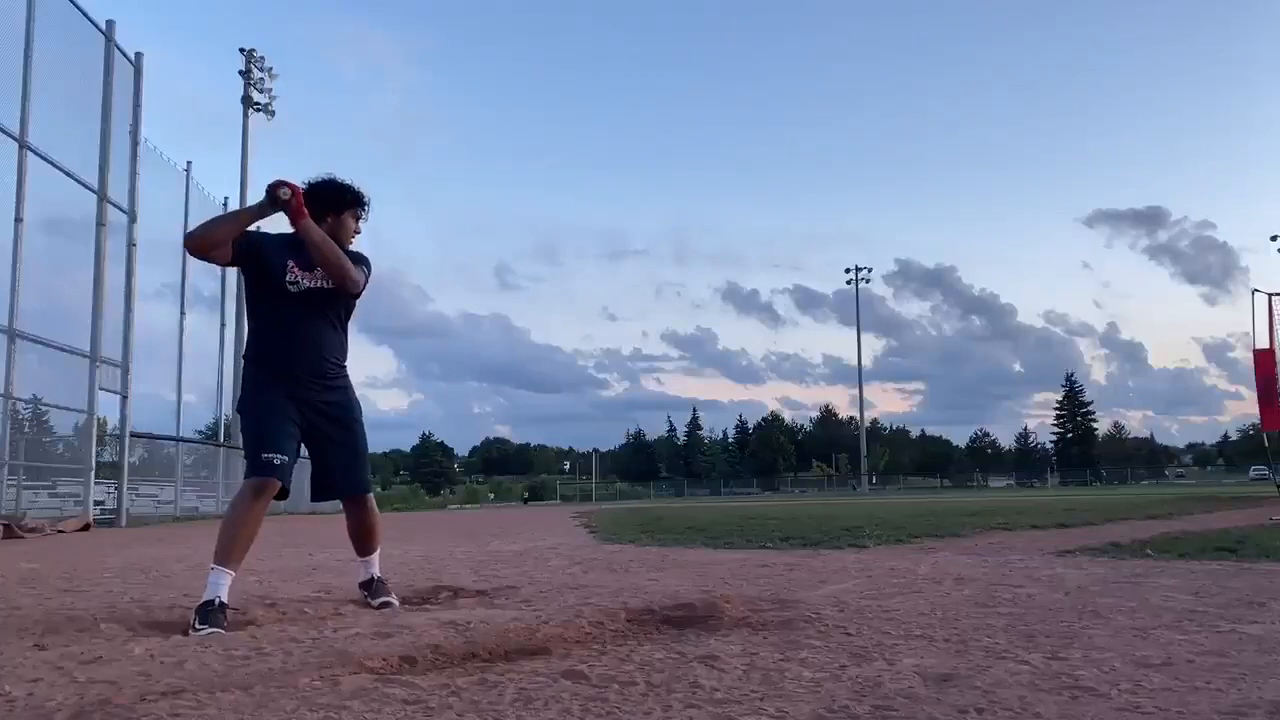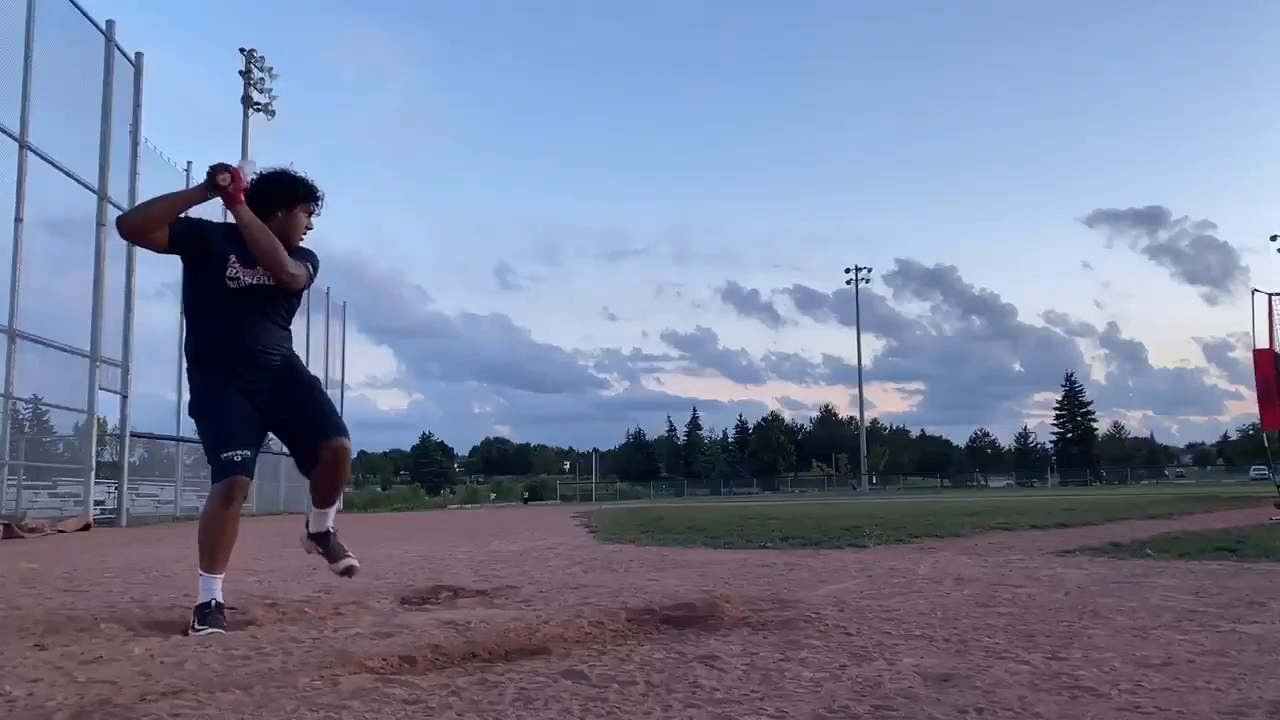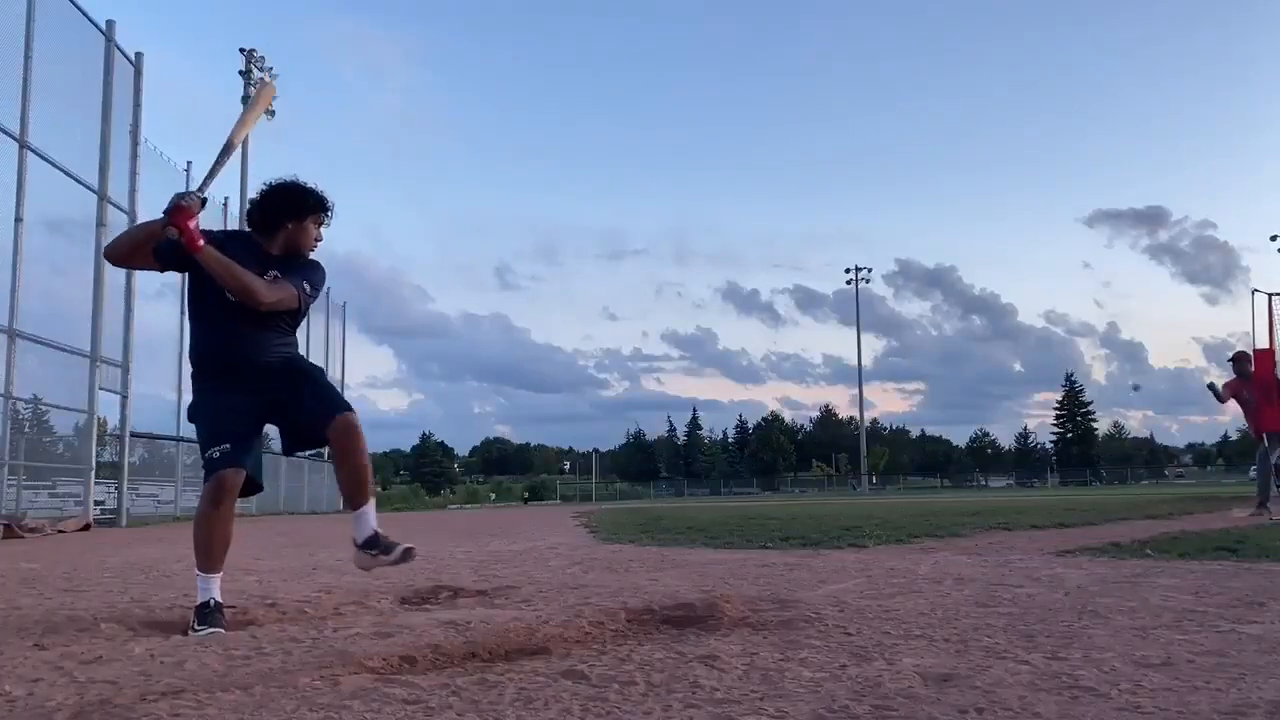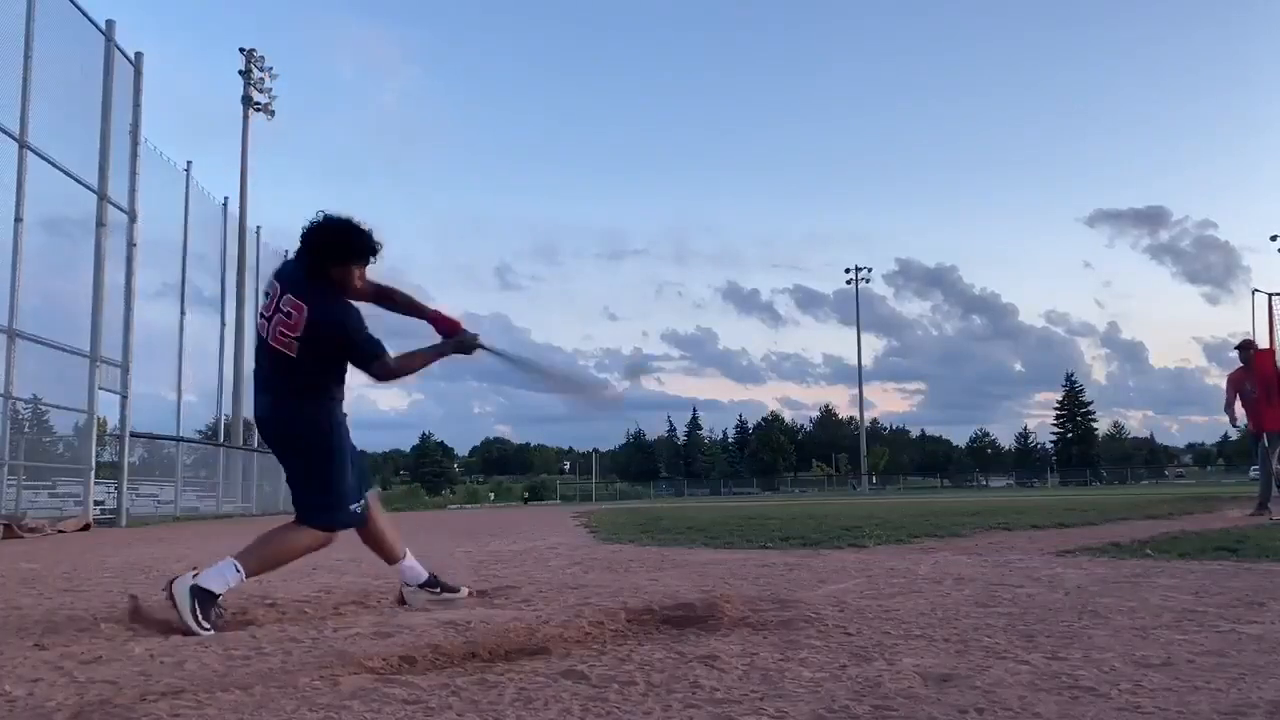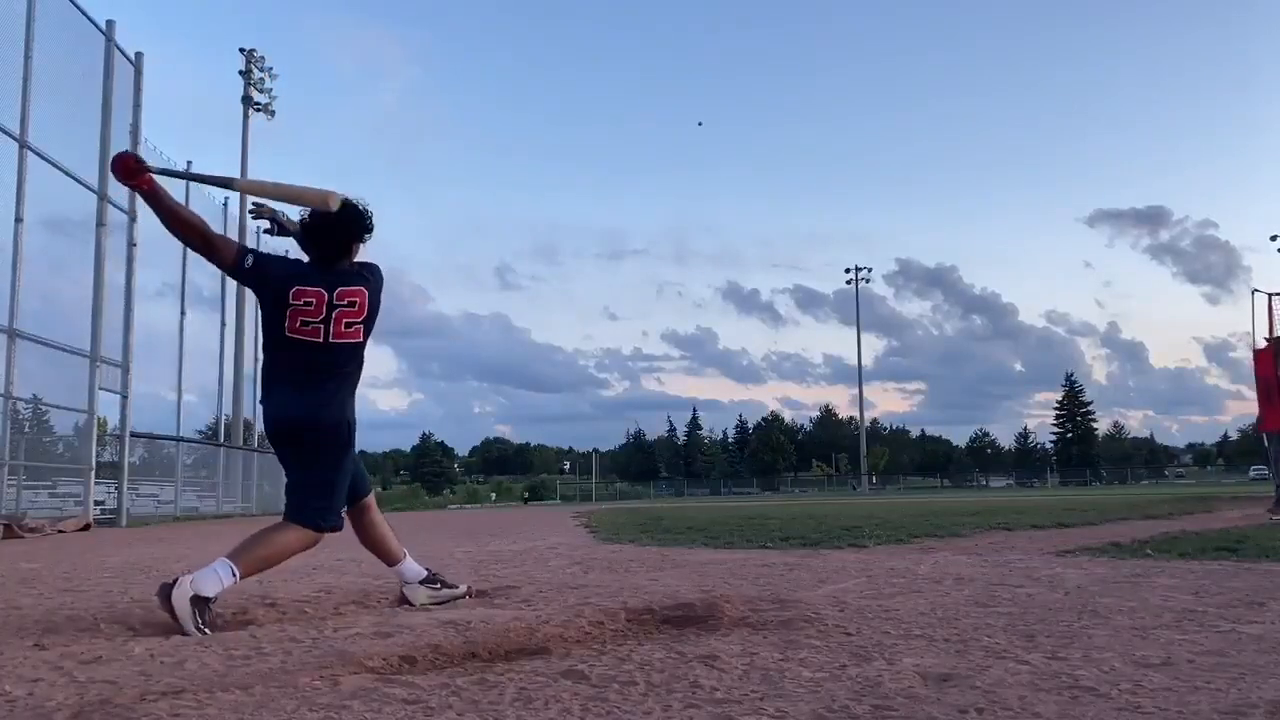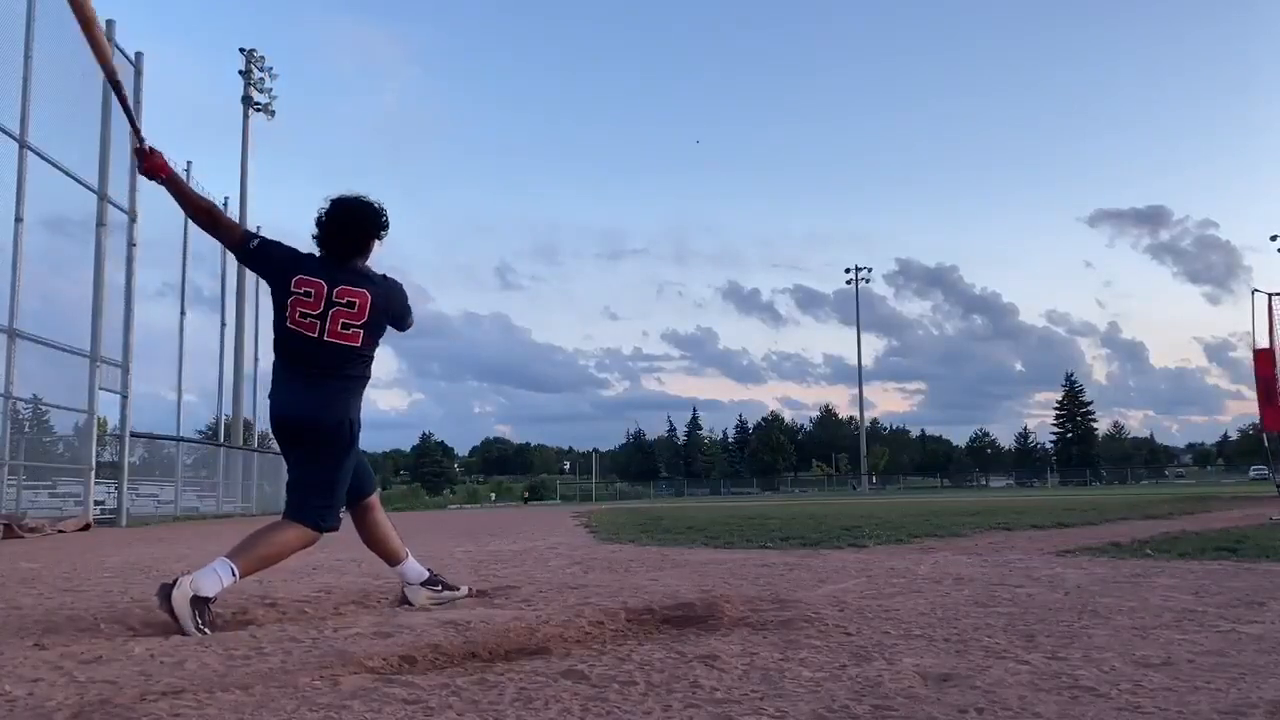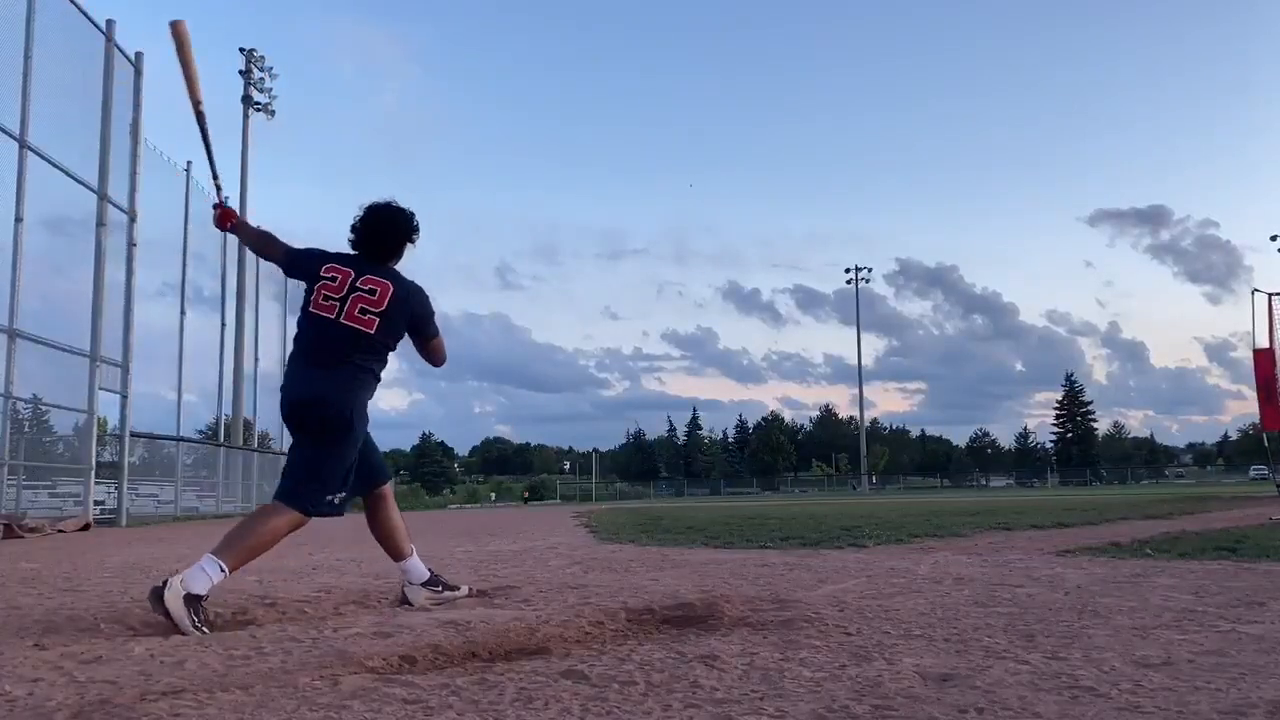
dt=0.5s
person 1, frame 1
left shoulder: (356, 262)
right shoulder: (264, 247)
left elbow: (347, 279)
right elbow: (196, 242)
left wrist: (299, 218)
right wrist: (265, 208)
left hip: (331, 390)
right hip: (270, 387)
left knee: (358, 490)
right knee: (263, 481)
left ankle: (371, 577)
right ankle: (214, 597)
person 1, frame 2
left shoulder: (301, 260)
right shoulder: (206, 237)
left elbow: (284, 273)
right elbow: (130, 226)
left wrist: (237, 203)
right wrist: (202, 191)
left hip: (281, 374)
right hip: (220, 383)
left knee: (336, 447)
right knee: (233, 482)
left ankle: (320, 530)
right ankle: (209, 599)
person 1, frame 3
left shoulder: (308, 272)
right shoulder: (214, 243)
left elbow: (258, 298)
right elbow: (117, 255)
left wrist: (195, 244)
right wrist: (169, 223)
left hip: (284, 374)
right hip: (220, 386)
left knee: (345, 427)
right knee: (224, 480)
left ankle: (369, 539)
right ankle: (208, 600)
person 1, frame 4
left shoulder: (294, 271)
right shoulder: (329, 311)
left elbow: (369, 290)
right elbow: (386, 371)
left wrist: (435, 317)
right wrist: (447, 347)
left hip: (284, 409)
right hip: (307, 419)
left knee: (360, 500)
right knee: (322, 524)
left ankle: (416, 579)
right ankle: (204, 586)
person 1, frame 5
left shoulder: (279, 274)
right shoulder: (370, 280)
left elbow: (205, 240)
left wrist: (144, 185)
right wrist: (288, 223)
left hip: (282, 416)
right hip: (328, 420)
left knee: (361, 500)
right knee: (308, 524)
left ankle: (417, 580)
right ankle: (198, 586)
person 1, frame 6
left shoulder: (289, 266)
right shoulder: (387, 292)
left elbow: (218, 224)
right elbow: (405, 321)
left wrist: (164, 175)
left hip: (288, 410)
right hip: (333, 418)
left knee: (365, 499)
right knee: (307, 521)
left ankle: (419, 581)
right ankle: (199, 586)
person 1, frame 7
left shoulder: (327, 265)
right shoulder: (410, 294)
left elbow: (274, 249)
right elbow: (437, 356)
left wrist: (235, 222)
left hip: (300, 394)
right hip: (337, 404)
left knee: (378, 486)
right knee: (294, 507)
left ankle: (419, 581)
right ankle: (192, 583)
